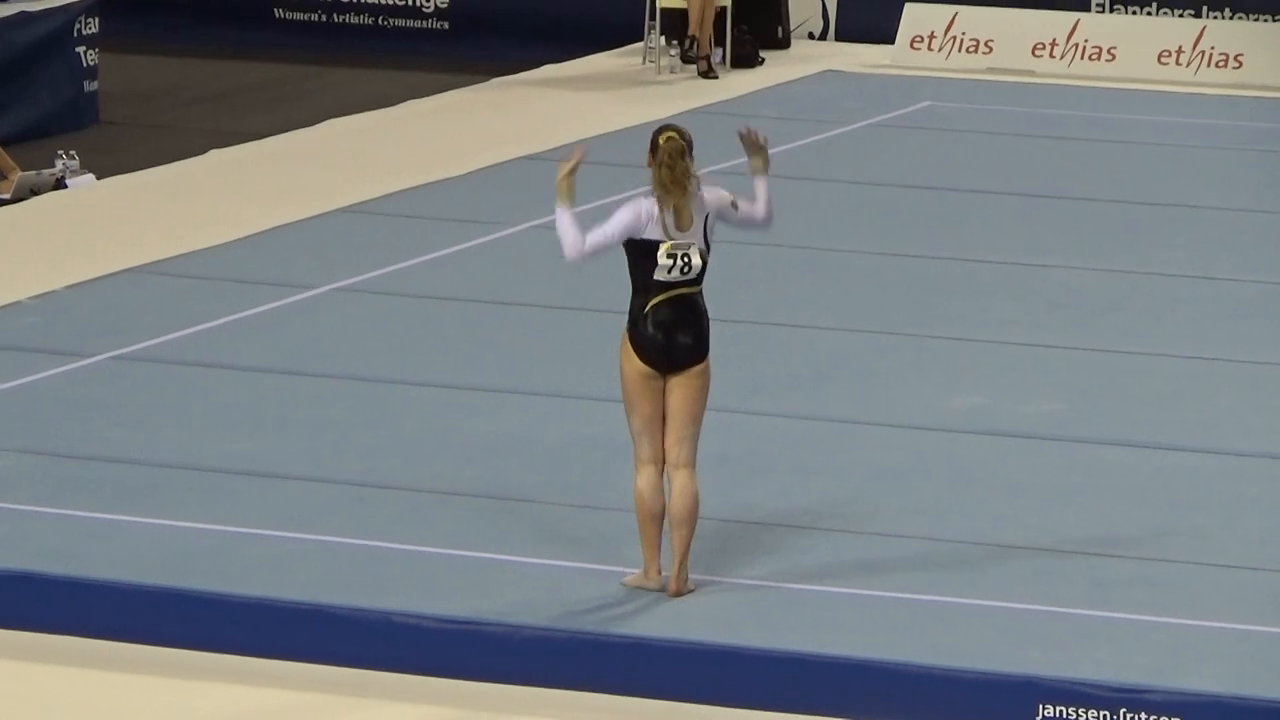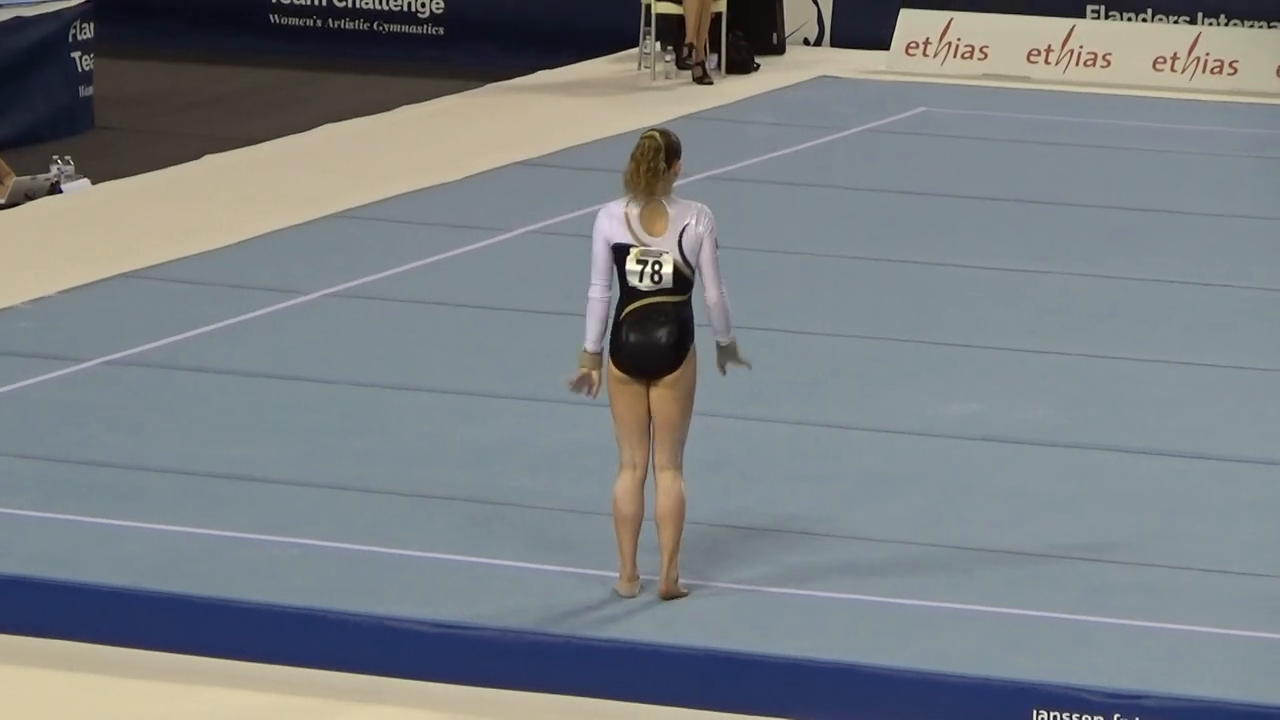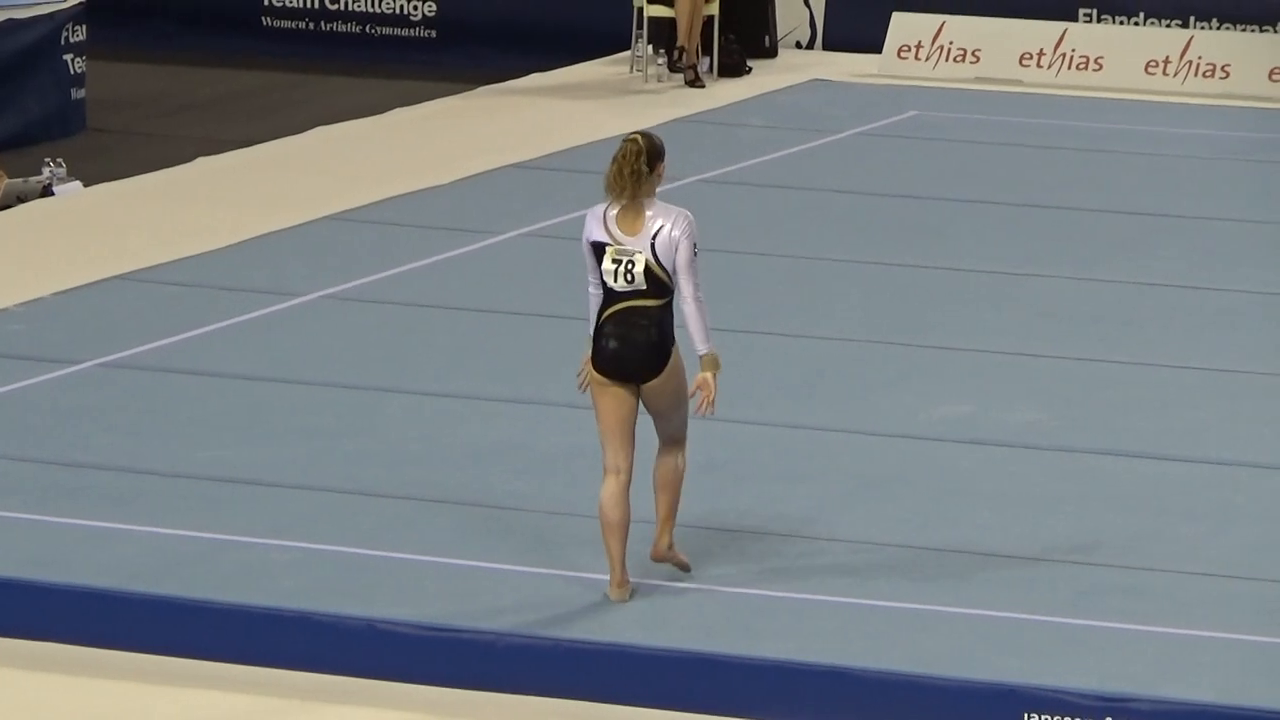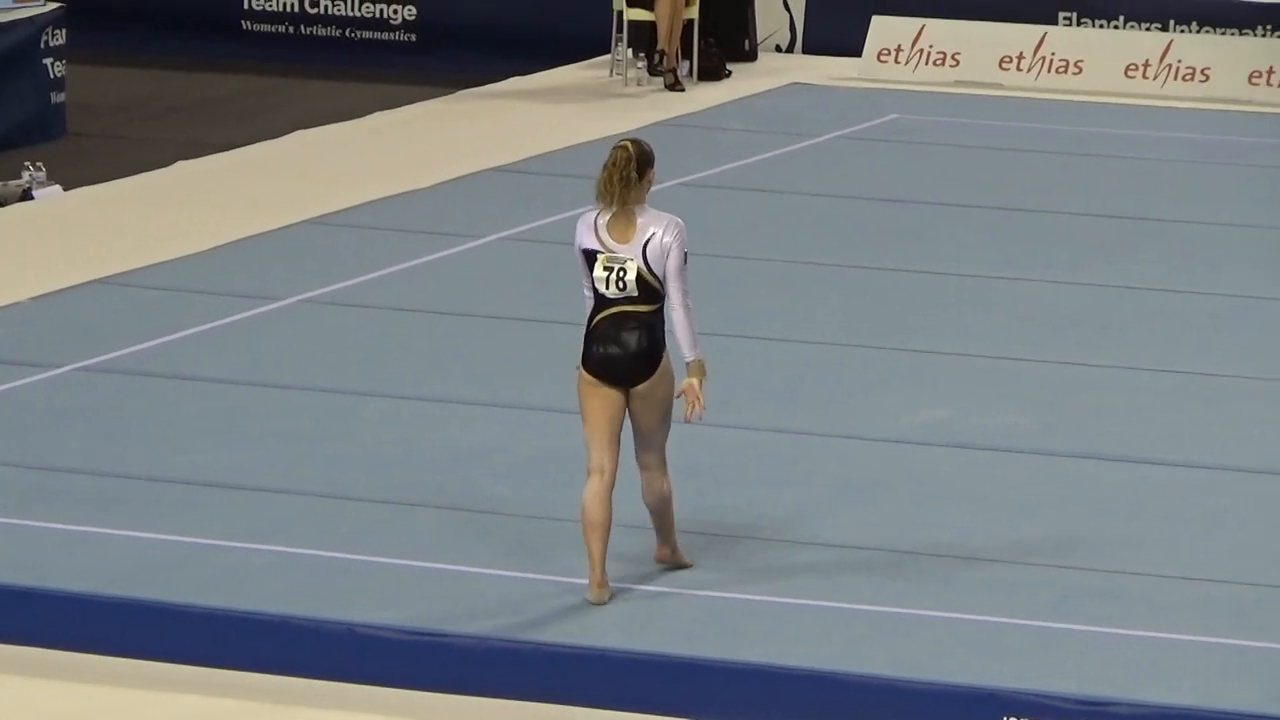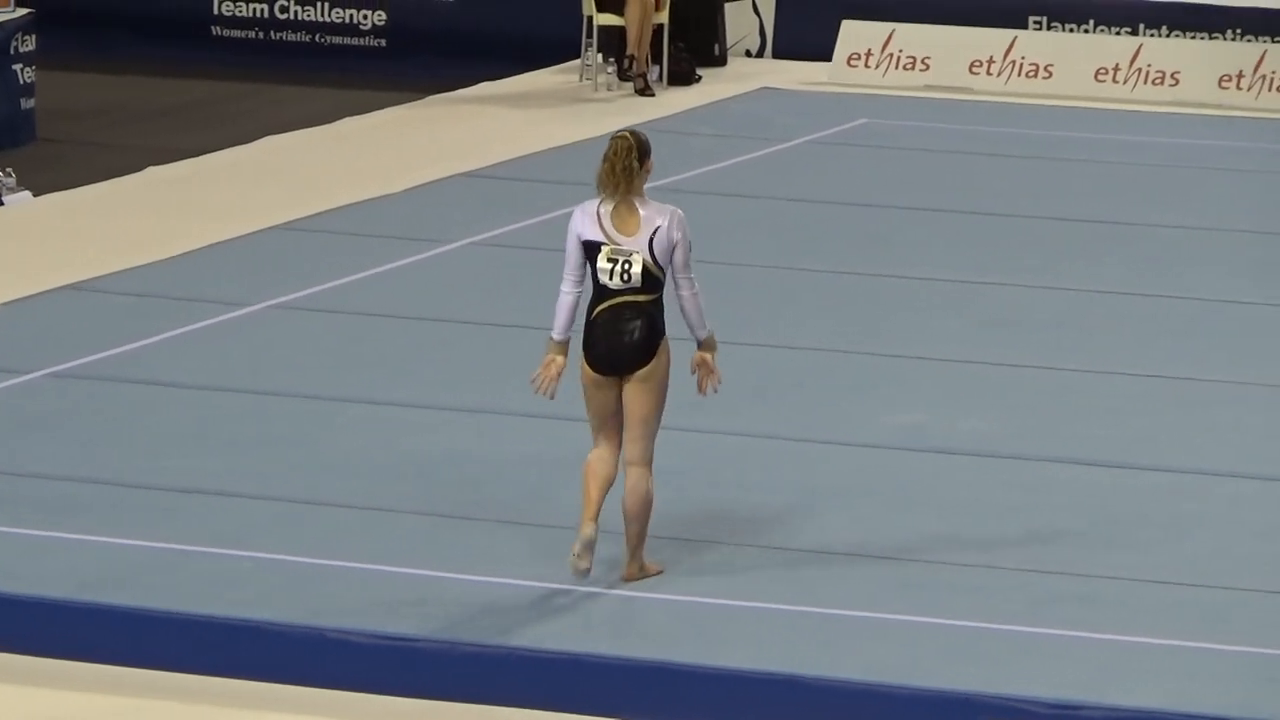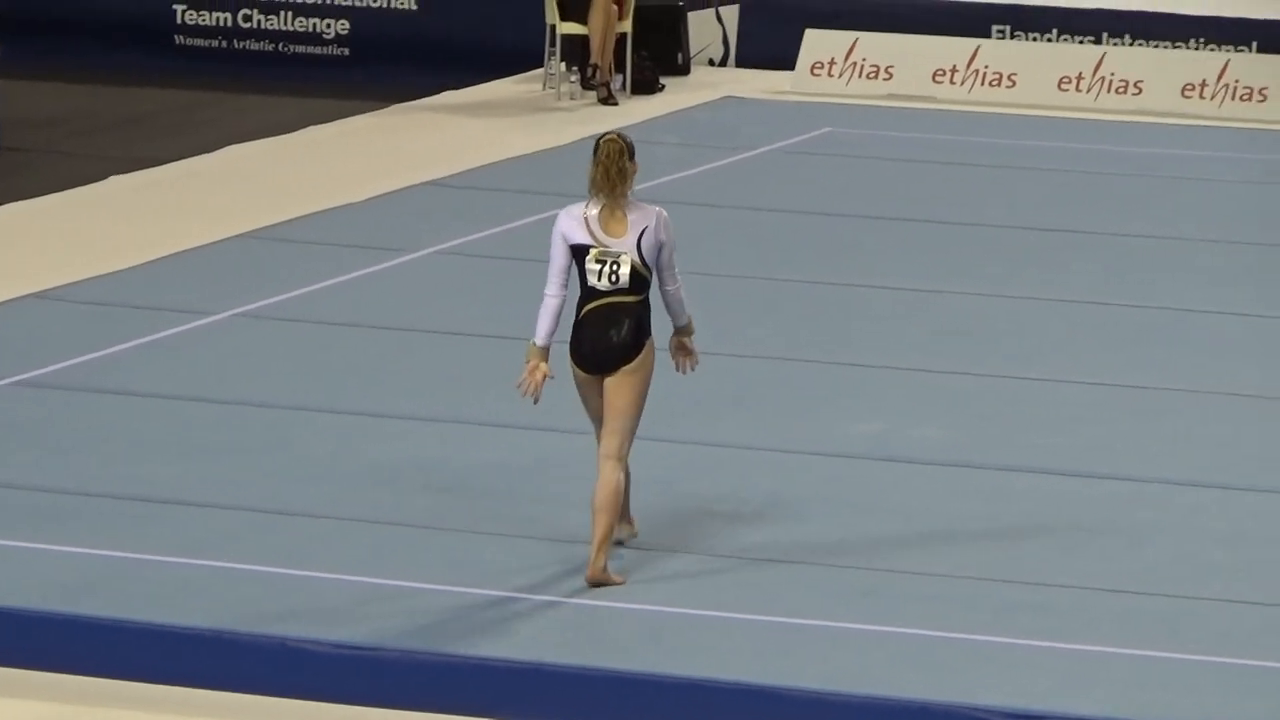
dt=0.3s
person 1, frame 1
left shoulder: (639, 212)
right shoulder: (712, 203)
left elbow: (575, 251)
right elbow: (761, 217)
left wrist: (564, 198)
right wrist: (759, 169)
left hip: (645, 340)
right hip: (692, 339)
left knee: (648, 462)
right knee: (682, 465)
left ankle: (651, 569)
right ankle: (678, 574)
person 1, frame 2
left shoulder: (610, 217)
right shoulder: (698, 218)
left elbow: (598, 292)
right elbow: (713, 293)
left wrist: (590, 356)
right wrist: (725, 345)
left hip: (626, 345)
right hip: (673, 346)
left knee: (630, 466)
right knee: (669, 467)
left ankle: (628, 574)
right ankle: (669, 576)
person 1, frame 3
left shoulder: (595, 218)
right shoulder: (677, 221)
left elbow: (595, 290)
right elbow: (689, 295)
right wrist: (707, 362)
left hip: (608, 347)
right hip: (654, 349)
left knee: (615, 470)
right knee: (673, 443)
left ankle: (618, 579)
right ankle: (663, 540)
person 1, frame 4
left shoulder: (586, 225)
right shoulder: (668, 229)
right elbow: (678, 302)
right wrist: (693, 368)
left hip: (598, 352)
right hip: (646, 354)
left knee: (599, 472)
right knee: (652, 462)
left ankle: (597, 579)
right ankle: (666, 546)
person 1, frame 5
left shoulder: (584, 217)
right shoulder: (669, 220)
left elbow: (570, 288)
right elbow: (686, 290)
left wrist: (557, 348)
right wrist: (704, 346)
left hip: (599, 339)
right hip: (645, 342)
left knee: (604, 445)
right knee: (637, 459)
left ankle: (587, 527)
right ankle: (635, 561)
person 1, frame 6
left shoulder: (569, 220)
right shoulder: (655, 220)
left elbow: (555, 290)
right elbow: (669, 284)
left wrist: (539, 352)
right wrist: (682, 330)
left hip: (586, 338)
right hip: (631, 341)
left knee: (606, 441)
right knee: (612, 454)
left ankle: (621, 523)
right ankle: (598, 561)
